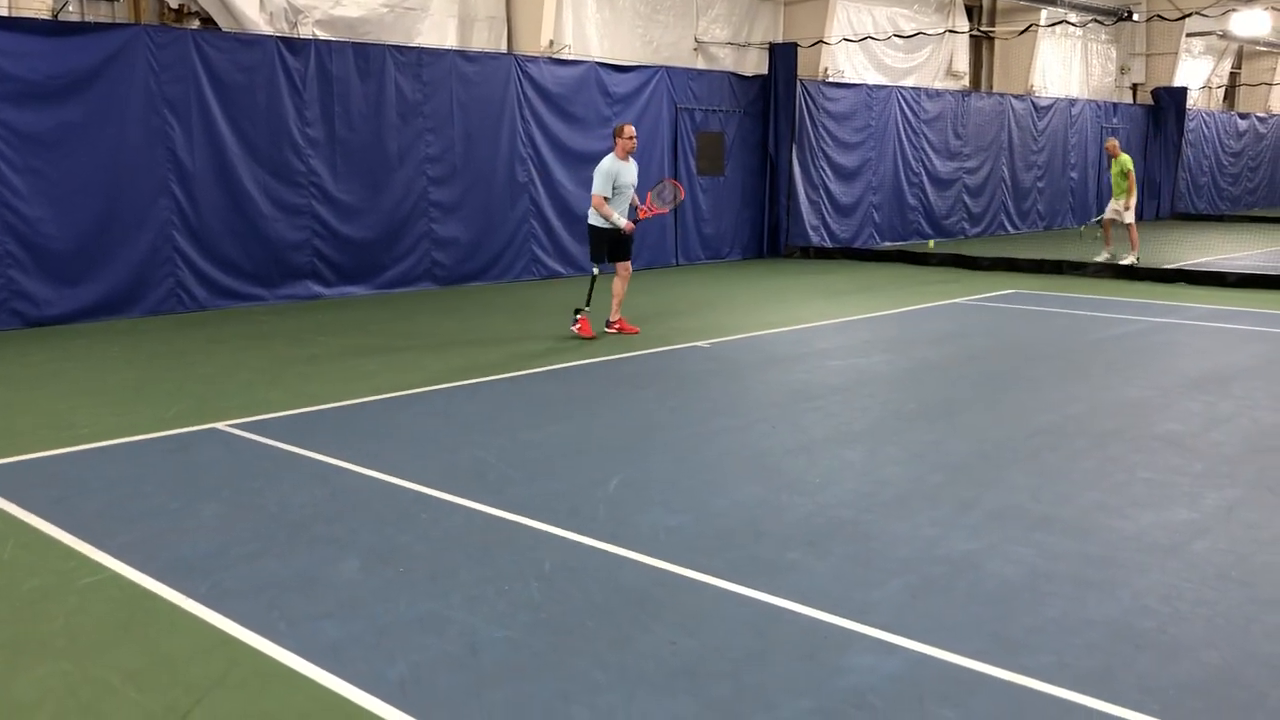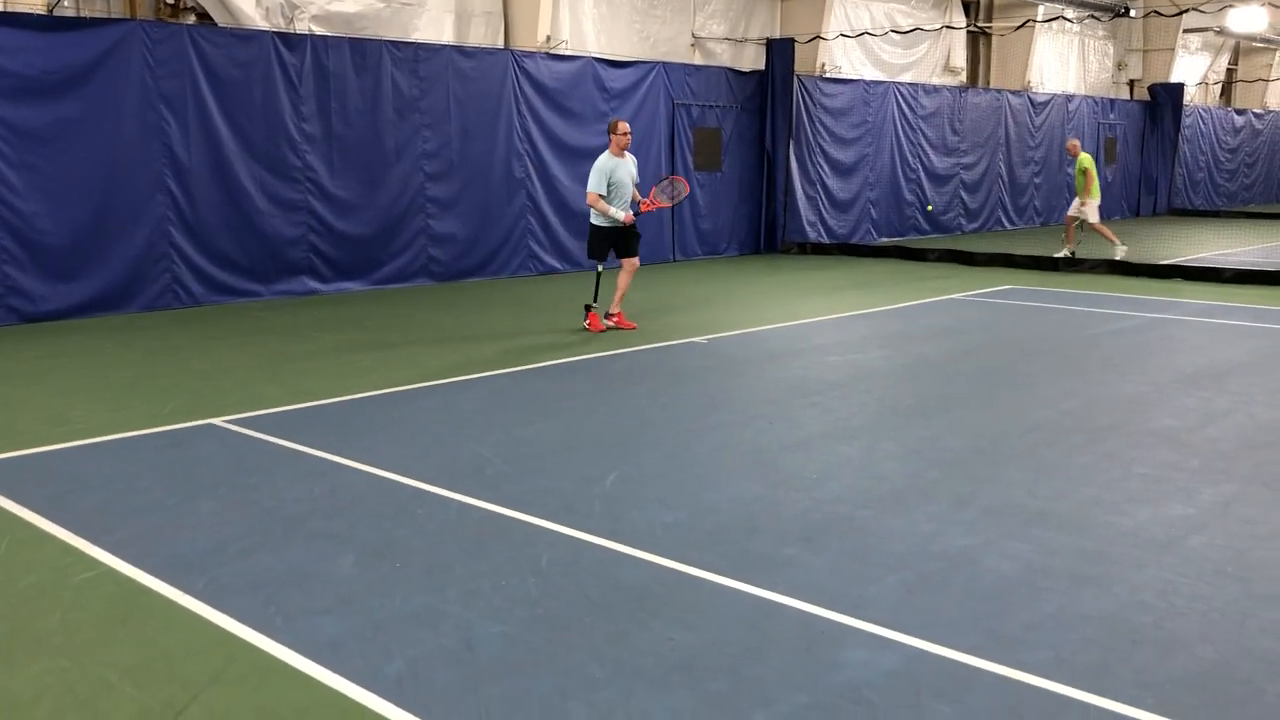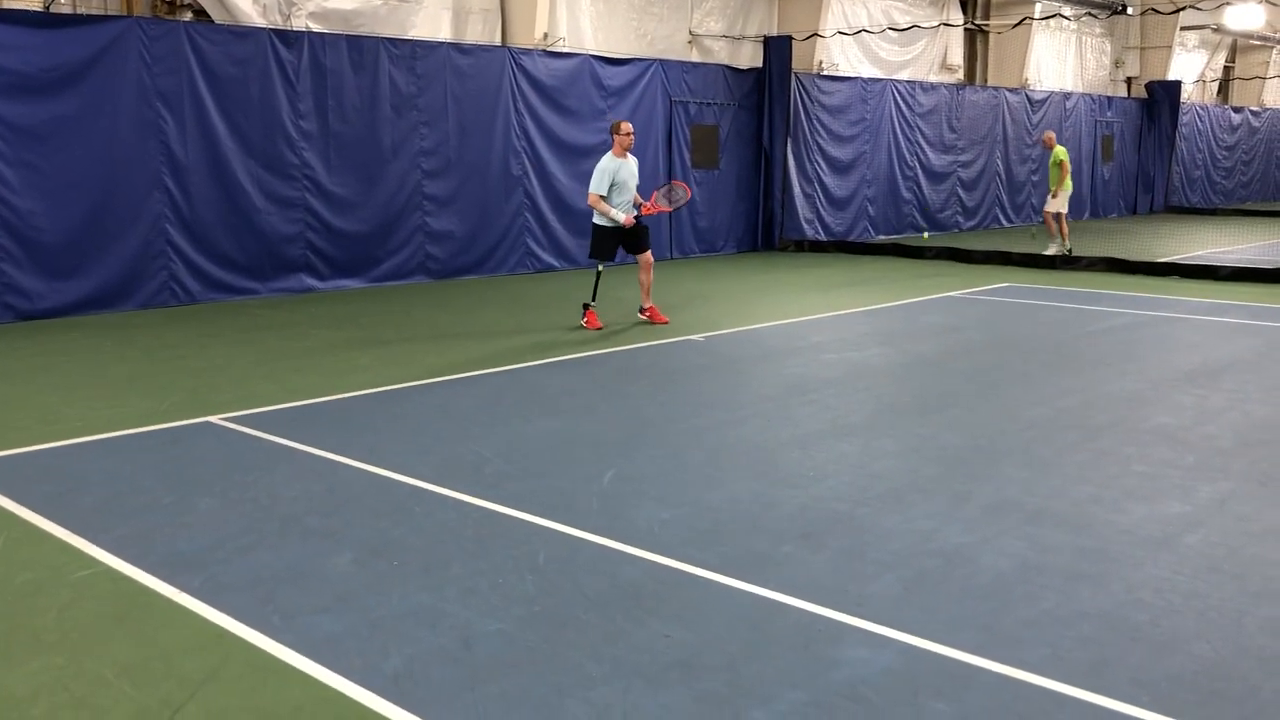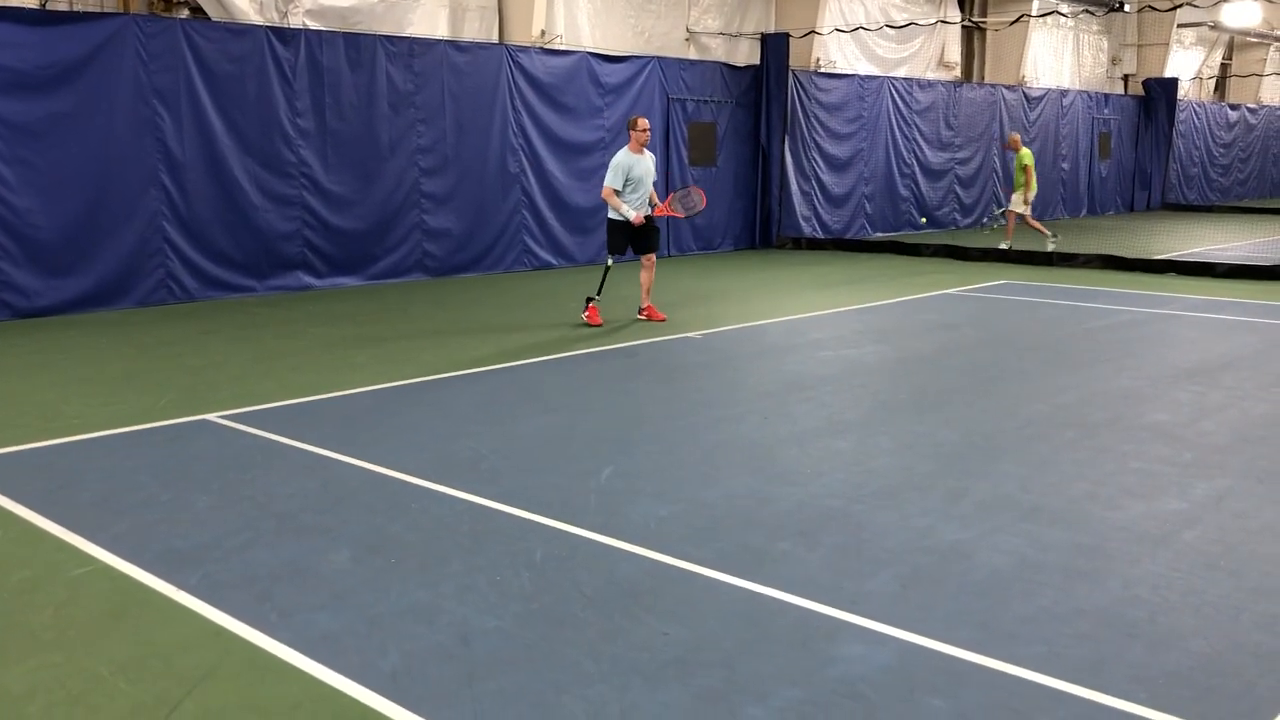
dt=0.3s
person 1, frame 1
left shoulder: (632, 164)
right shoulder: (607, 167)
right elbow: (596, 202)
left wrist: (638, 206)
right wrist: (622, 222)
left hip: (620, 227)
right hip: (601, 226)
left knee: (624, 271)
right knee: (596, 272)
left ankle: (614, 320)
right ankle: (581, 318)
person 1, frame 2
left shoulder: (631, 160)
right shoulder: (602, 165)
right elbow: (592, 200)
left wrist: (639, 200)
right wrist: (620, 215)
left hip: (625, 223)
right hip: (603, 224)
left knee: (631, 265)
right knee: (600, 268)
left ankle: (613, 314)
right ankle: (591, 313)
person 1, frame 3
left shoulder: (633, 161)
right shoulder: (605, 166)
right elbow: (593, 200)
left wrist: (641, 202)
right wrist: (620, 217)
left hip: (630, 221)
right hip: (606, 225)
left knee: (647, 261)
right knee: (601, 268)
left ankle: (646, 307)
right ankle: (588, 312)
person 1, frame 4
left shoulder: (650, 157)
right shoulder: (621, 160)
right elbow: (607, 194)
left wrist: (656, 202)
right wrist: (631, 214)
left hip: (643, 218)
right hip: (620, 220)
left knee: (649, 260)
left ankle: (645, 307)
right ankle: (591, 307)
